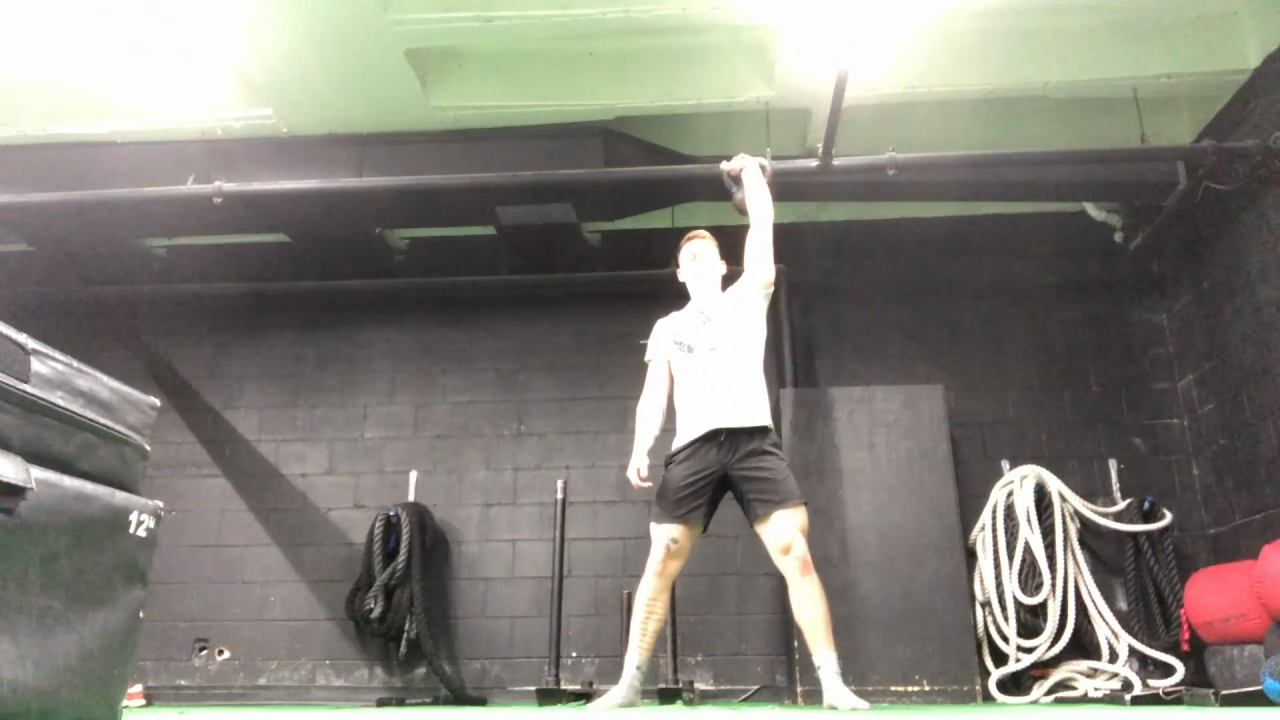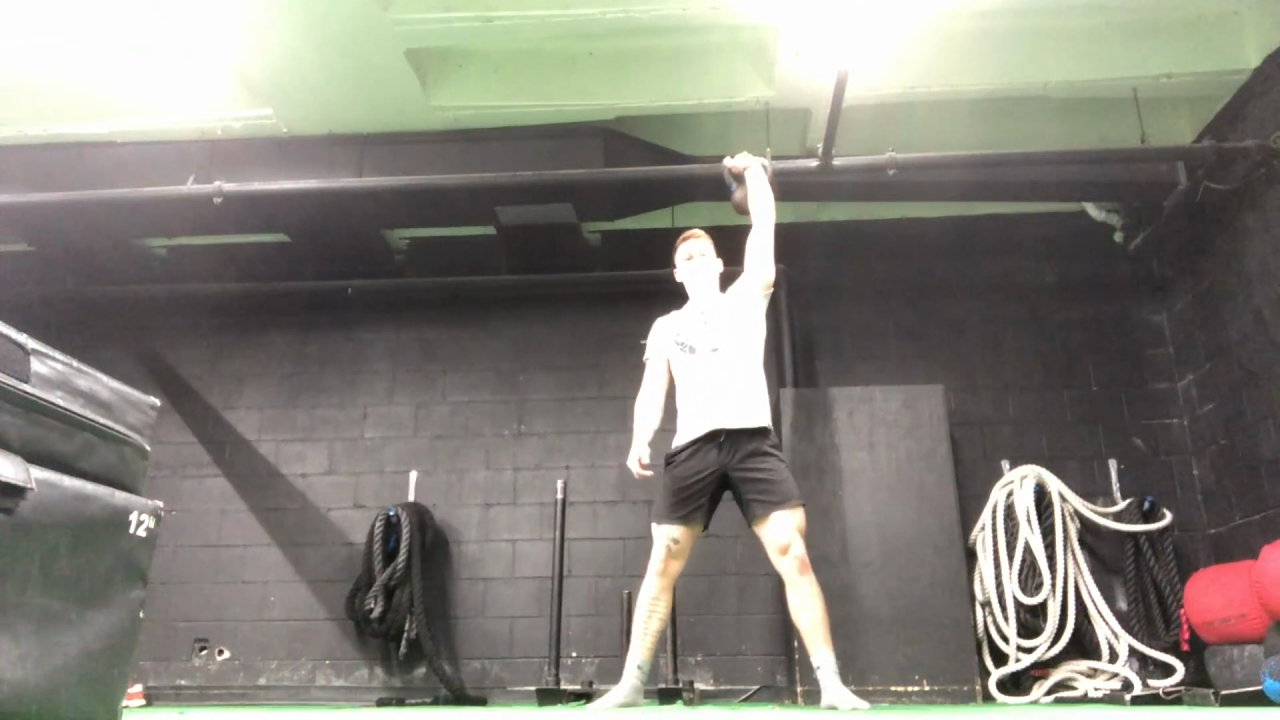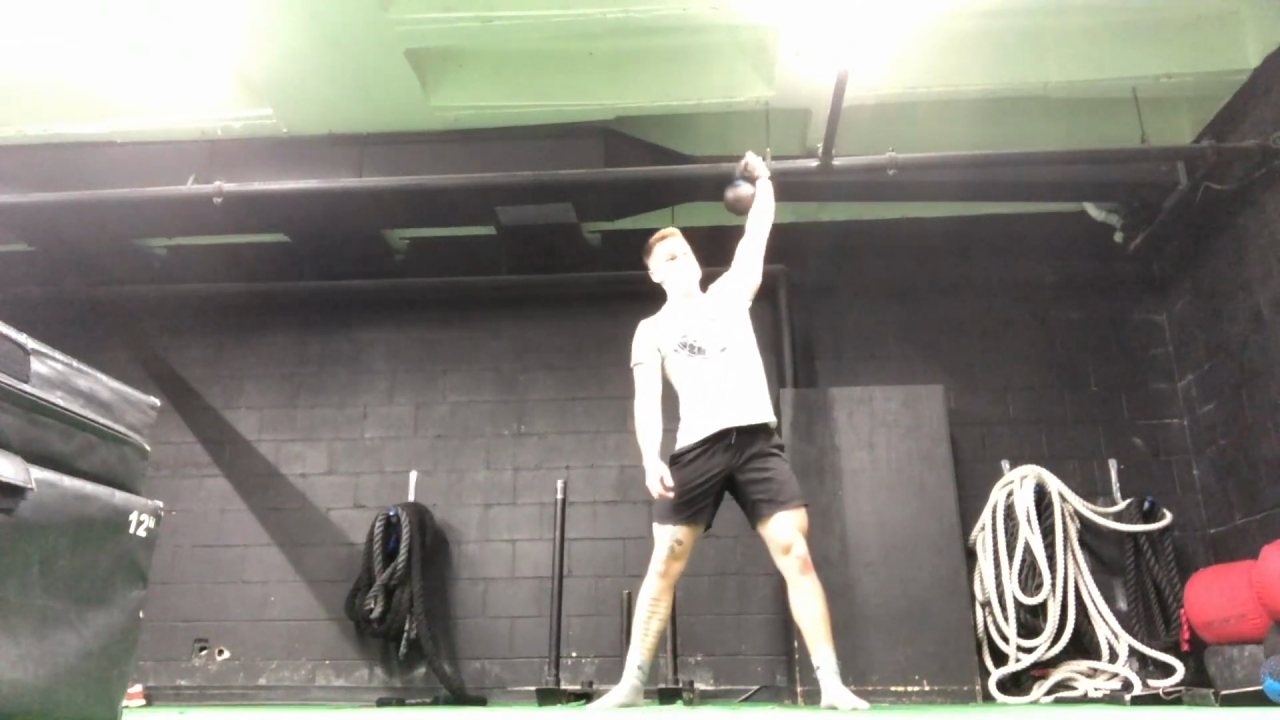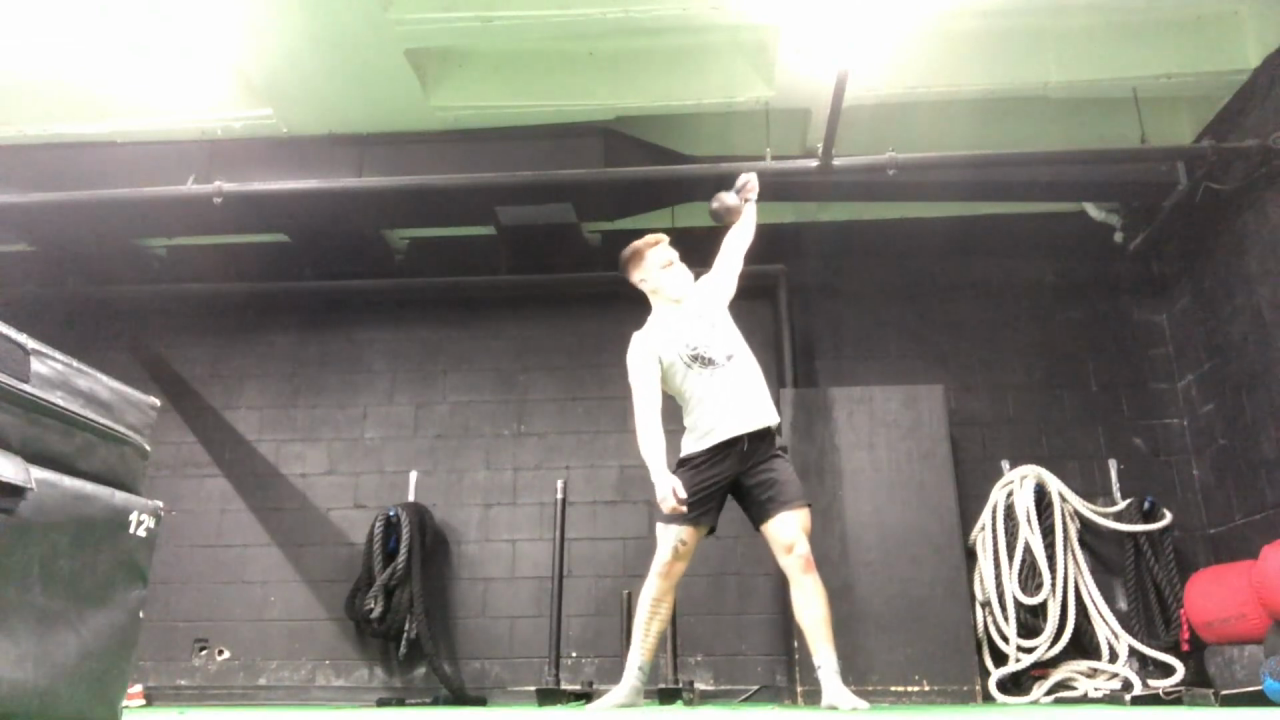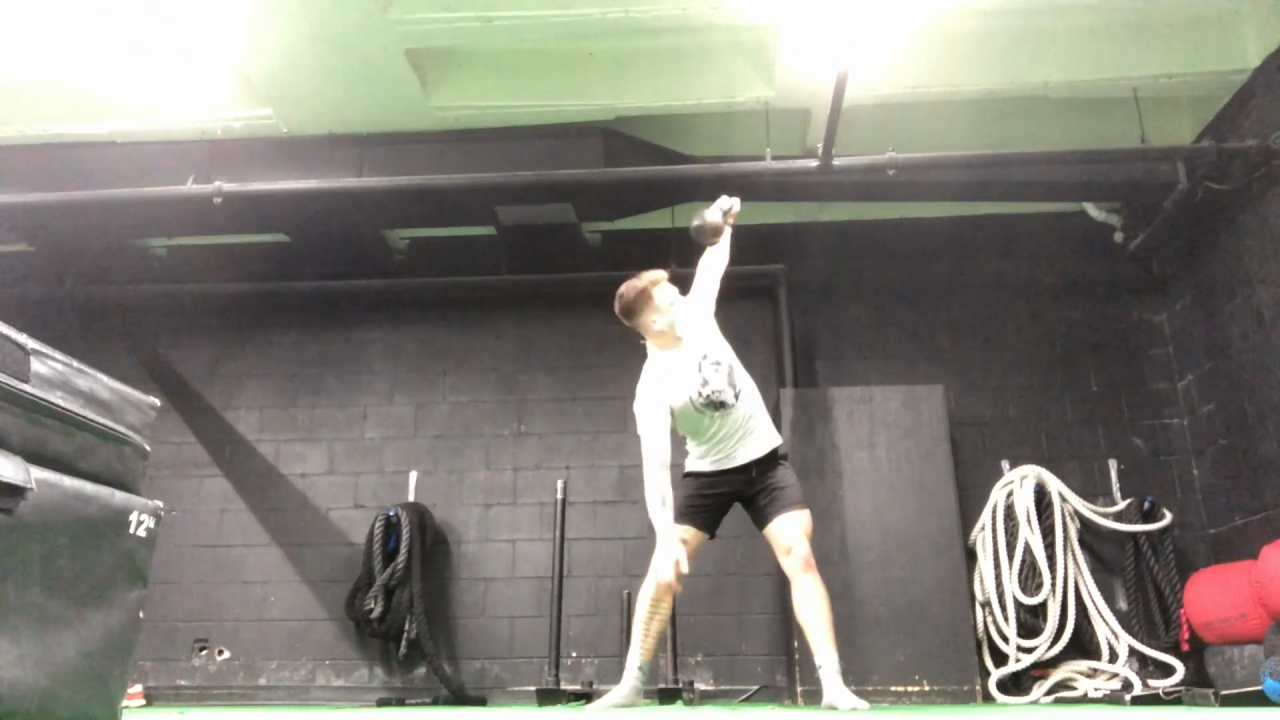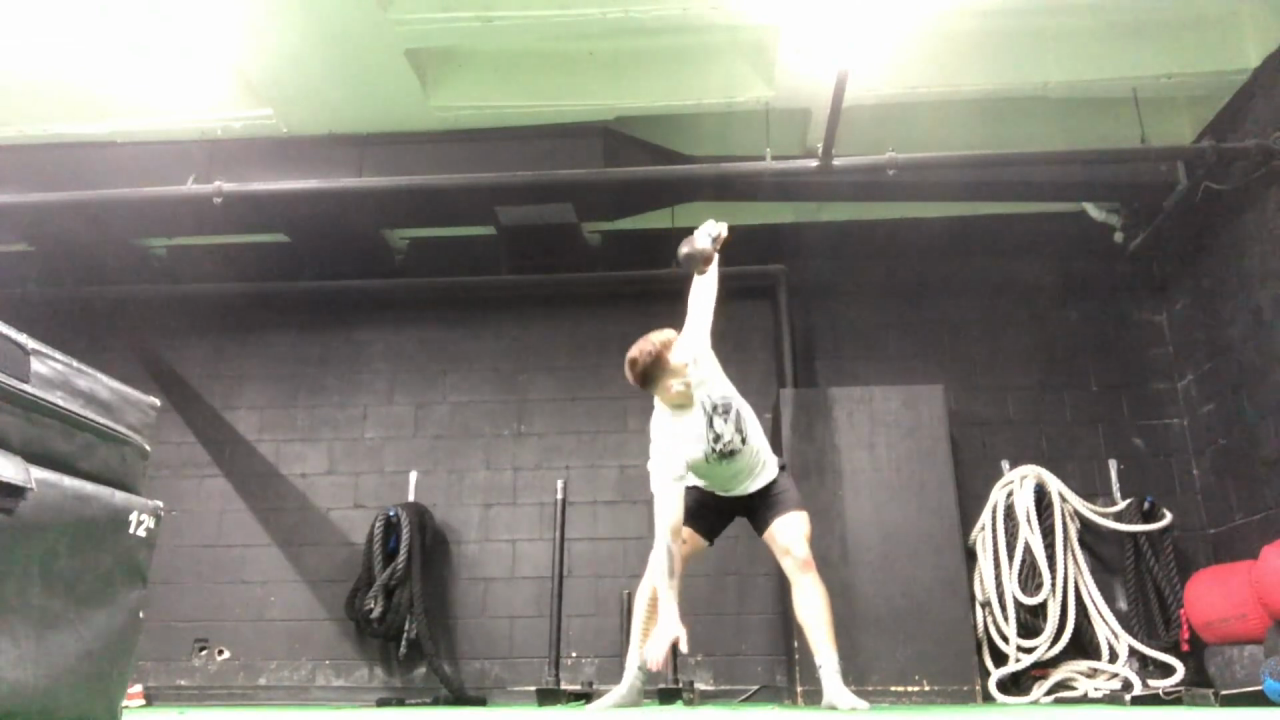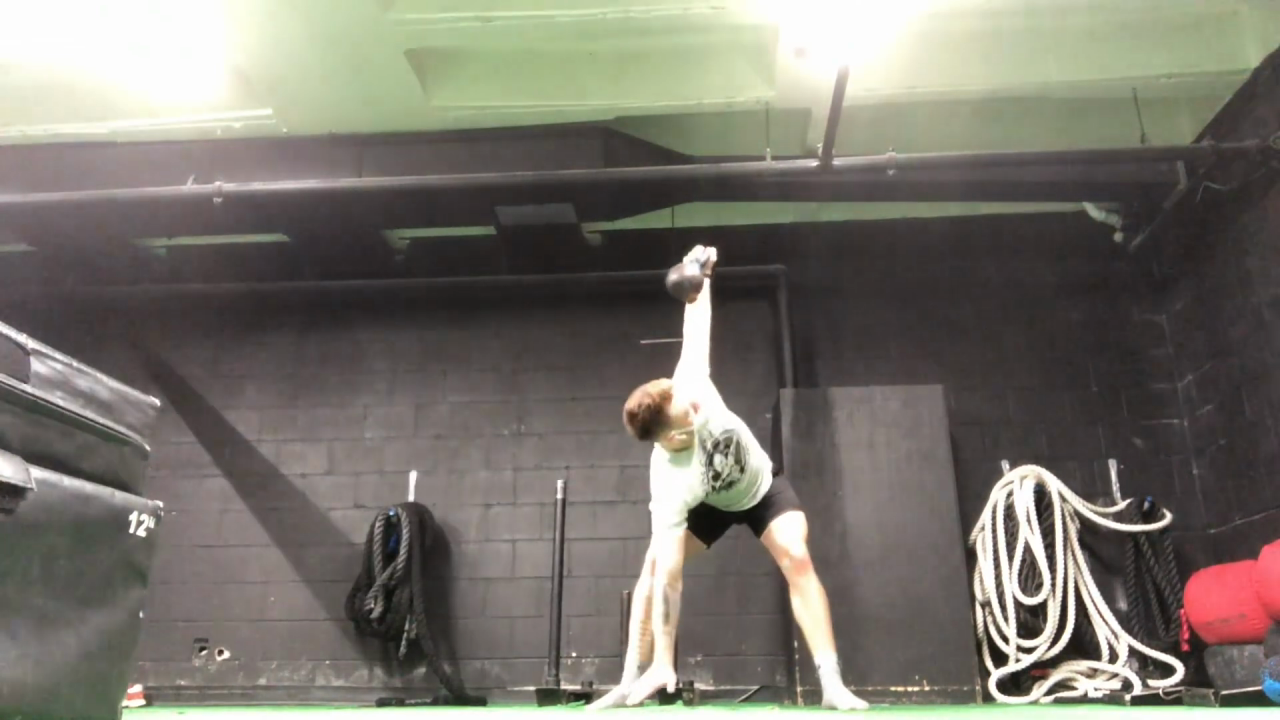
dt=0.5s
person 1, frame 1
left shoulder: (747, 299)
right shoulder: (667, 327)
left elbow: (762, 226)
right elbow: (654, 395)
left wrist: (750, 171)
right wrist: (640, 450)
left hip: (754, 441)
right hip: (693, 448)
left knee: (796, 556)
right knee: (661, 564)
left ankle: (832, 683)
right ankle: (630, 683)
person 1, frame 2
left shoulder: (747, 299)
right shoulder: (665, 327)
left elbow: (763, 227)
right elbow: (652, 391)
left wrist: (751, 169)
right wrist: (640, 440)
left hip: (753, 441)
right hip: (693, 448)
left knee: (794, 556)
right knee: (663, 564)
left ankle: (831, 684)
right ankle: (631, 683)
person 1, frame 3
left shoulder: (729, 295)
right shoulder: (652, 330)
left elbow: (757, 232)
right elbow: (647, 400)
left wrist: (762, 180)
right wrist: (650, 459)
left hip: (757, 440)
right hip: (697, 449)
left knee: (796, 556)
right knee: (665, 565)
left ankle: (831, 684)
right ankle: (632, 684)
person 1, frame 4
left shoulder: (708, 297)
right shoulder: (646, 342)
left elbow: (737, 244)
right elbow: (646, 413)
left wrist: (749, 200)
right wrist: (660, 474)
left hip: (761, 444)
right hip: (704, 454)
left knee: (798, 555)
right knee: (667, 563)
left ankle: (832, 684)
right ankle: (632, 684)
person 1, frame 5
left shoulder: (694, 318)
right shoulder: (654, 388)
left elbow: (713, 264)
right elbow: (655, 467)
left wrist: (724, 226)
right wrist: (668, 540)
left hip: (766, 460)
right hip: (709, 472)
left knee: (799, 557)
right knee: (663, 565)
left ankle: (833, 685)
right ankle: (632, 683)
person 1, frame 6
left shoulder: (694, 359)
right shoulder: (669, 442)
left elbow: (701, 300)
right elbow: (668, 530)
left wrist: (709, 252)
right wrist: (669, 614)
left hip: (767, 479)
right hip: (712, 492)
left knee: (800, 557)
right knee: (660, 561)
left ankle: (833, 685)
right ankle: (632, 683)
person 1, frame 7
left shoulder: (689, 388)
right shoulder: (671, 485)
left elbow: (696, 329)
right elbow: (670, 576)
left wrist: (701, 277)
right wrist: (662, 662)
left hip: (763, 485)
right hip: (710, 504)
left knee: (796, 557)
right knee: (654, 563)
left ankle: (832, 684)
right ankle: (631, 679)
